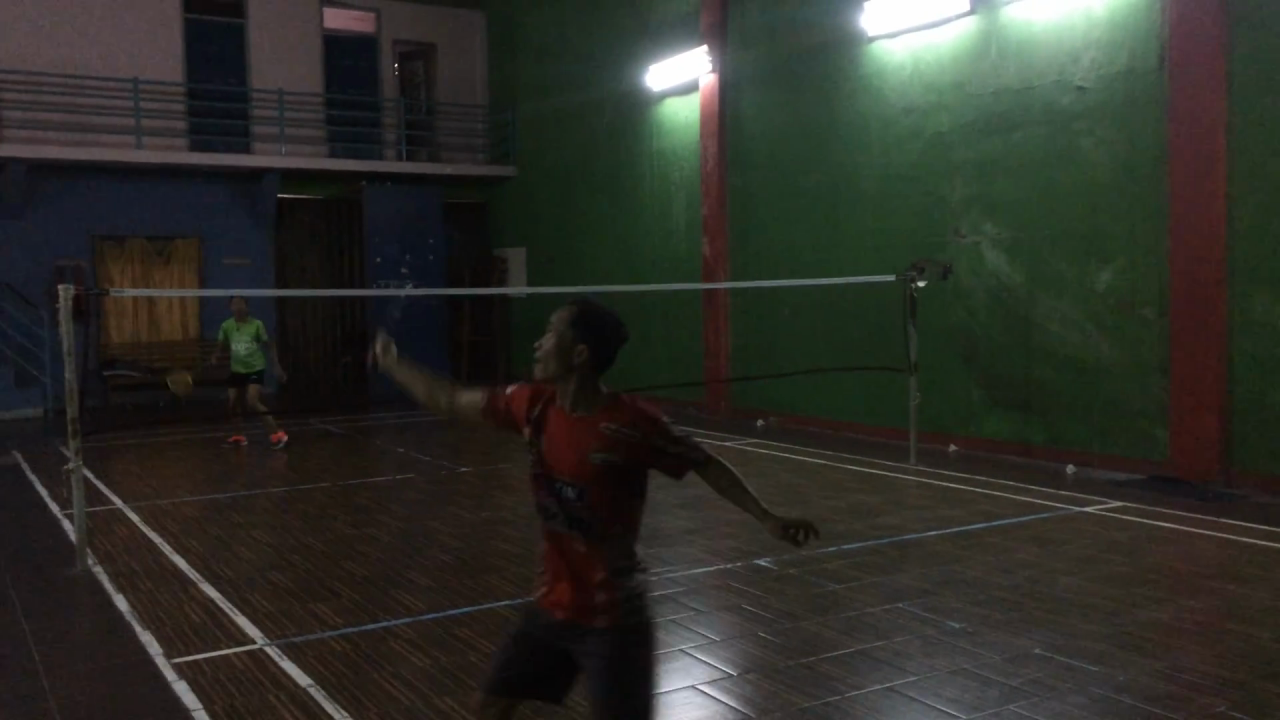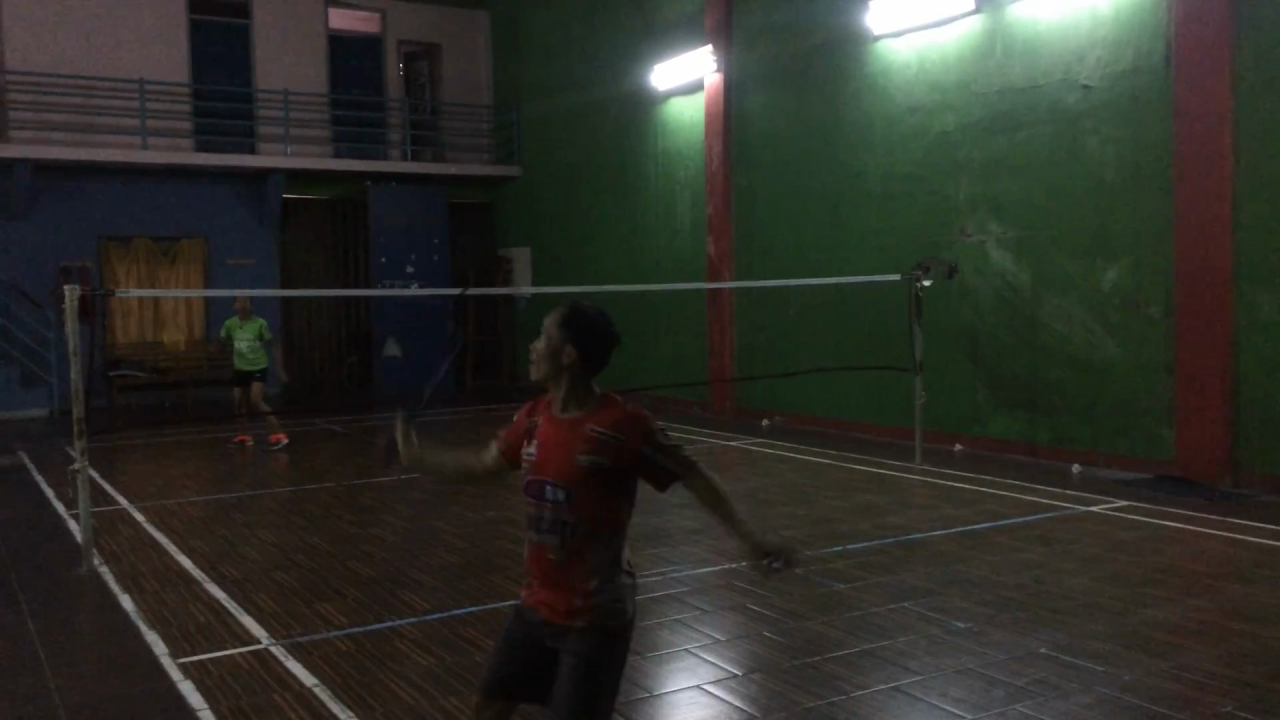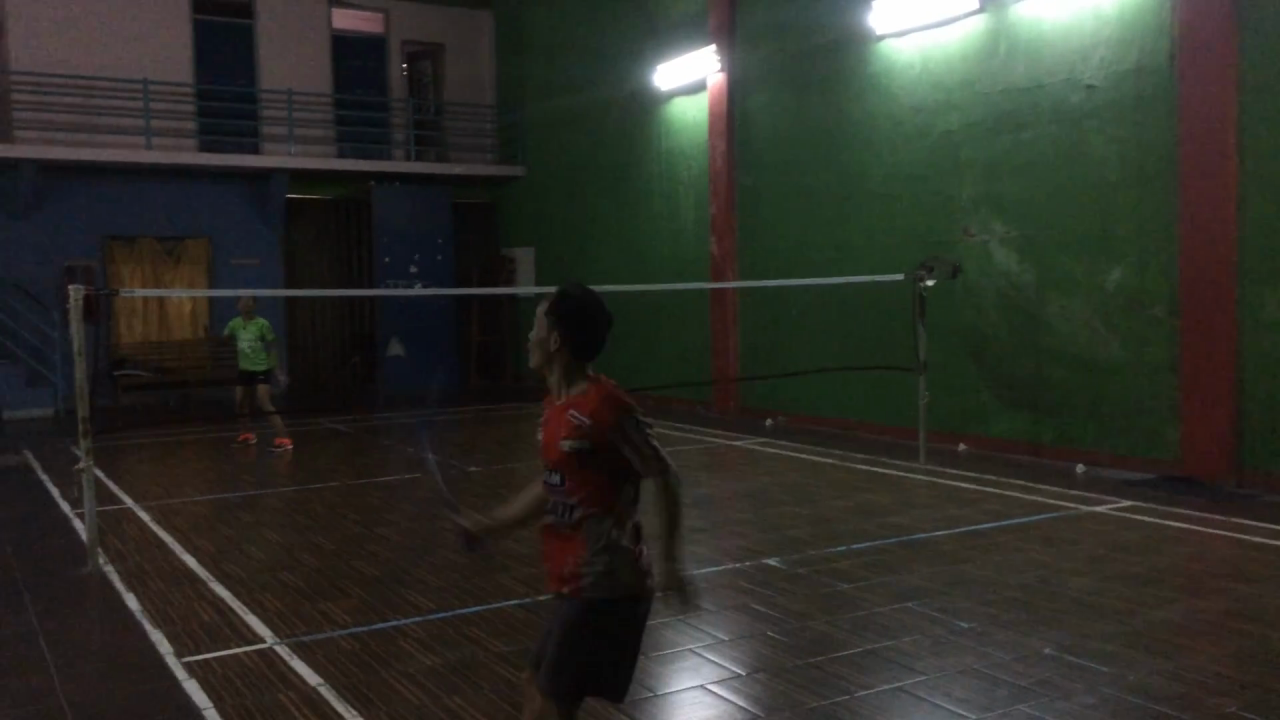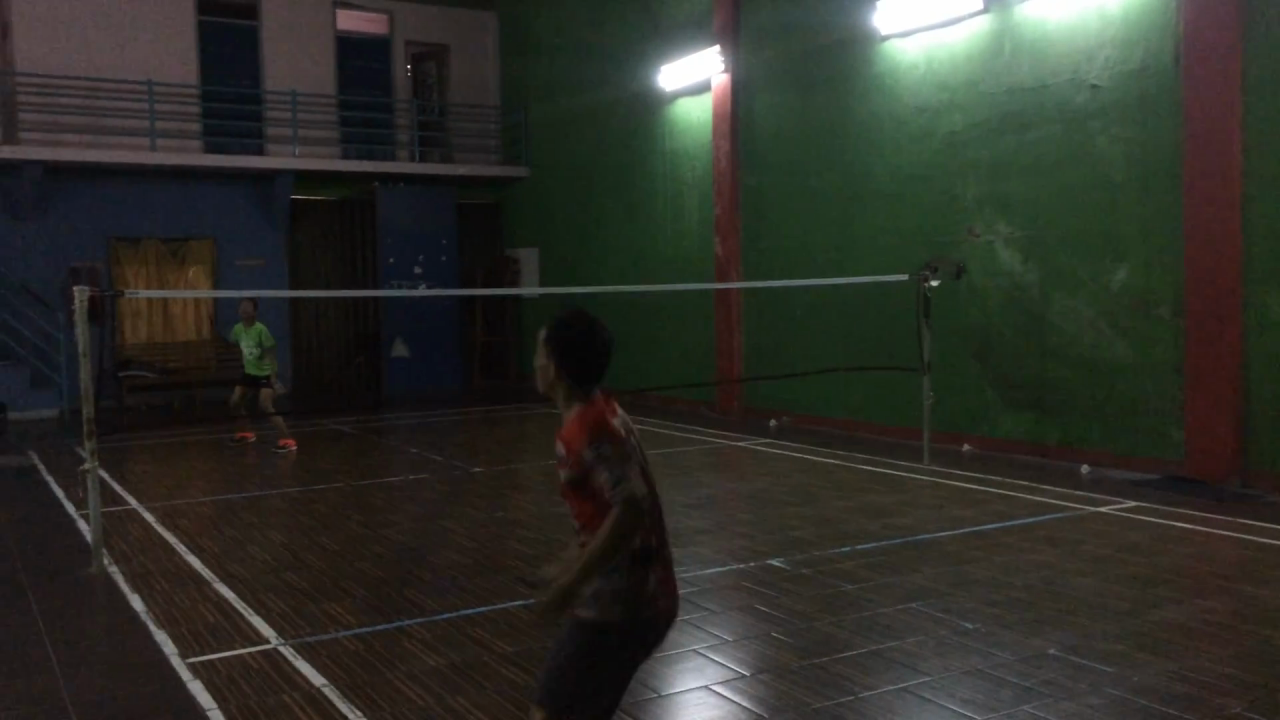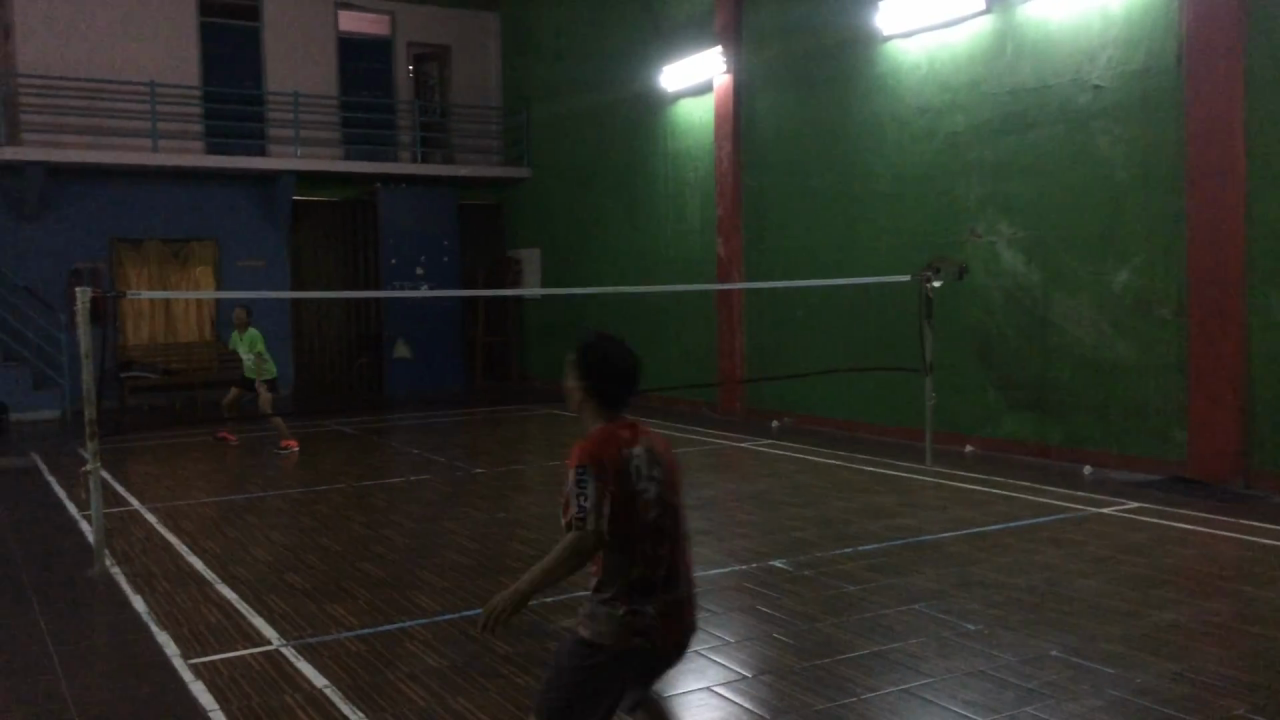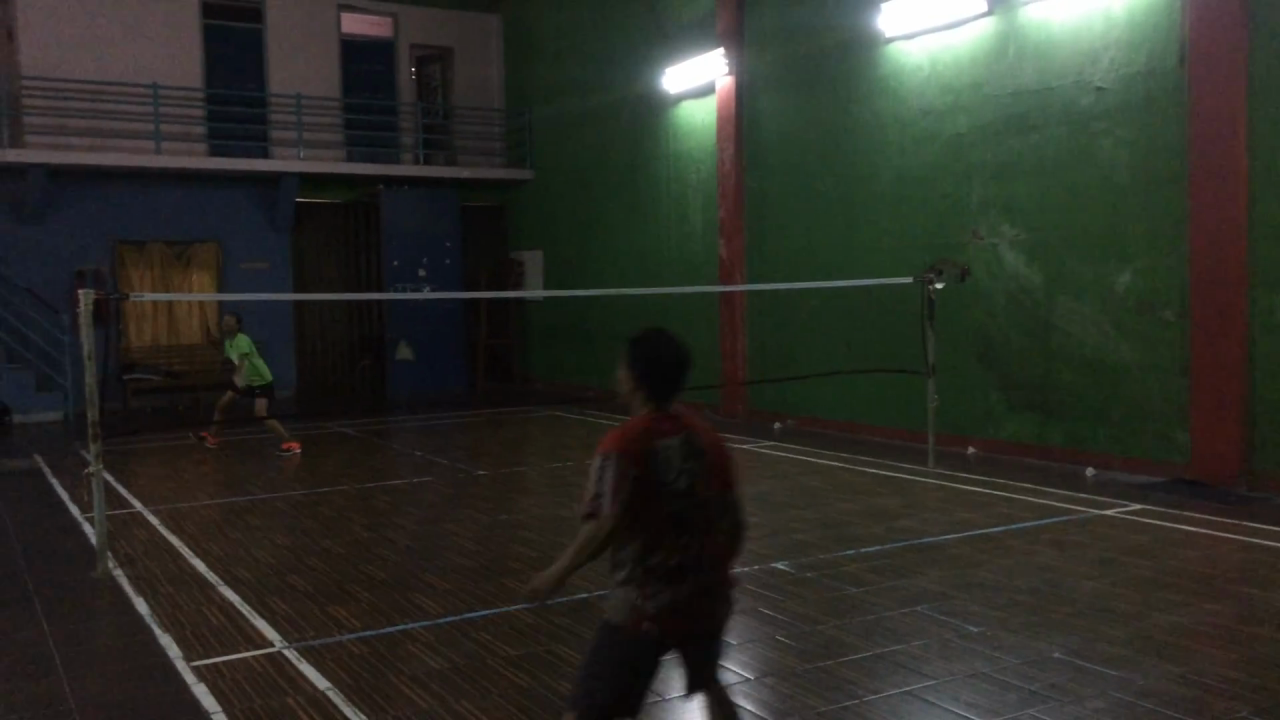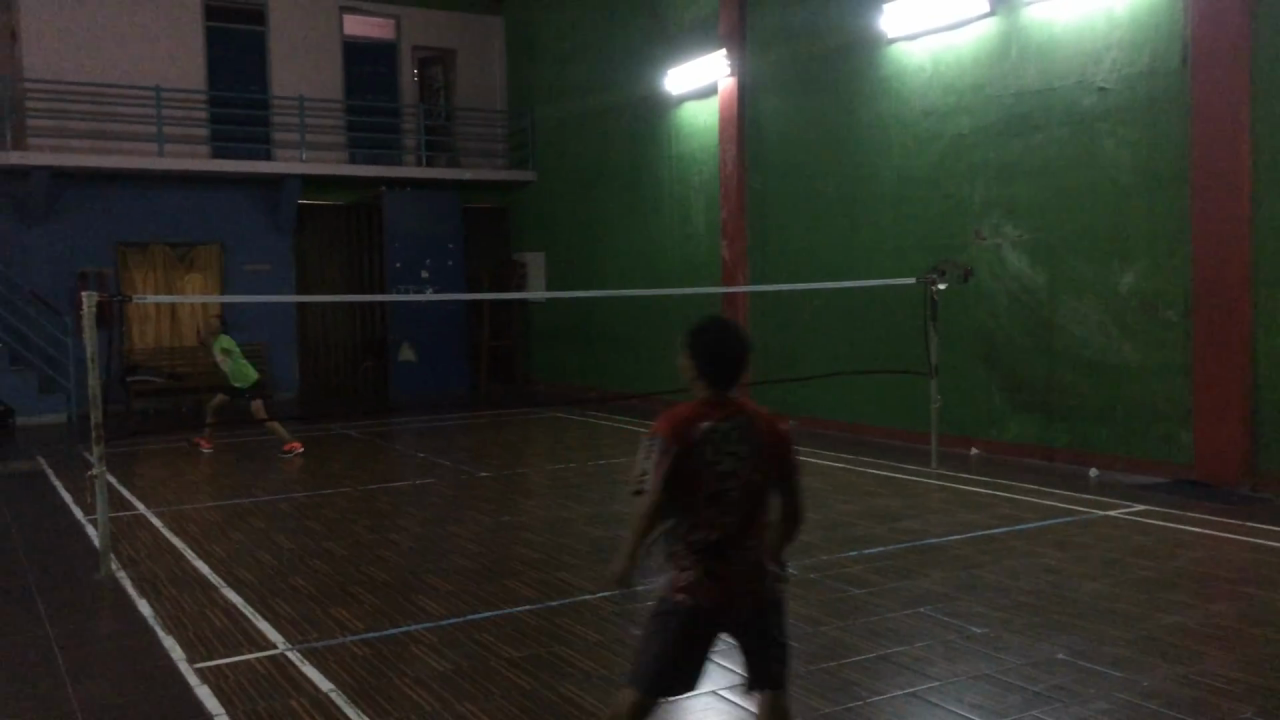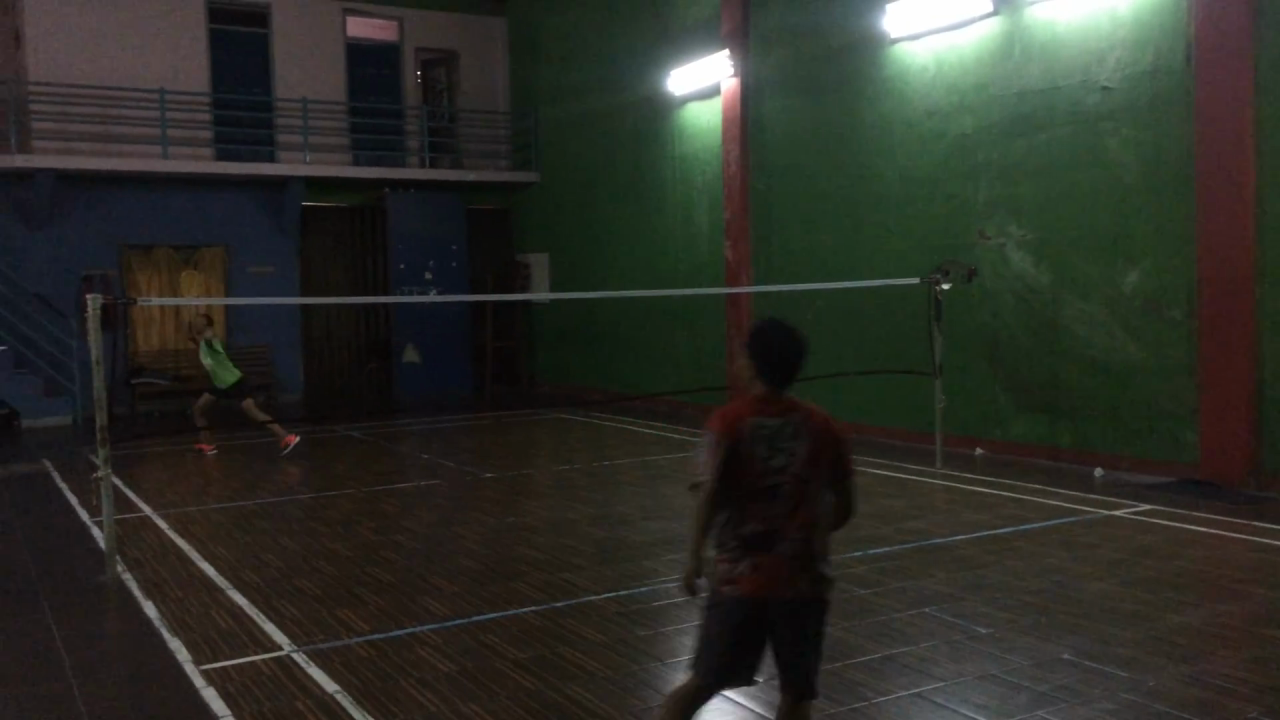
dt=0.1s
person 1, frame 1
left shoulder: (634, 424)
right shoulder: (531, 404)
left elbow: (708, 466)
right elbow: (454, 401)
left wrist: (770, 518)
right wrist: (391, 363)
left hip: (612, 611)
right hip: (550, 603)
person 1, frame 2
left shoulder: (621, 426)
right shoulder: (533, 419)
left elbow: (693, 478)
right elbow: (485, 463)
left wrist: (747, 538)
right wrist: (418, 456)
left hip: (597, 613)
right hip: (540, 604)
person 1, frame 3
left shoulder: (603, 406)
right shoulder: (557, 406)
left elbow: (665, 478)
left wrist: (669, 559)
right wrist: (490, 523)
left hip: (606, 584)
right hip: (583, 581)
person 1, frame 4
left shoulder: (588, 430)
right shoulder: (594, 418)
left elbow: (629, 507)
left wrist: (570, 582)
right wrist: (570, 572)
left hip: (619, 603)
right hip: (642, 597)
person 1, frame 5
left shoulder: (593, 454)
right shoulder: (652, 445)
left elbow: (585, 540)
left wrist: (518, 594)
left hip: (618, 621)
right hip: (675, 619)
person 1, frame 6
left shoulder: (622, 445)
right shoulder: (709, 440)
left elbow: (604, 528)
right elbow: (734, 526)
left wrist: (555, 576)
left hip: (642, 608)
right hip: (709, 602)
right knee: (709, 685)
person 1, frame 7
left shoulder: (673, 426)
right shoulder: (769, 430)
left elbow: (654, 504)
right elbow: (793, 512)
left wrist: (627, 556)
left hip: (691, 585)
right hip: (756, 583)
person 1, frame 8
left shoulder: (728, 422)
right shoulder: (825, 428)
left elbow: (710, 496)
right elbow: (844, 509)
left wrist: (694, 557)
left hip: (739, 580)
right hip: (803, 581)
left knee: (698, 686)
